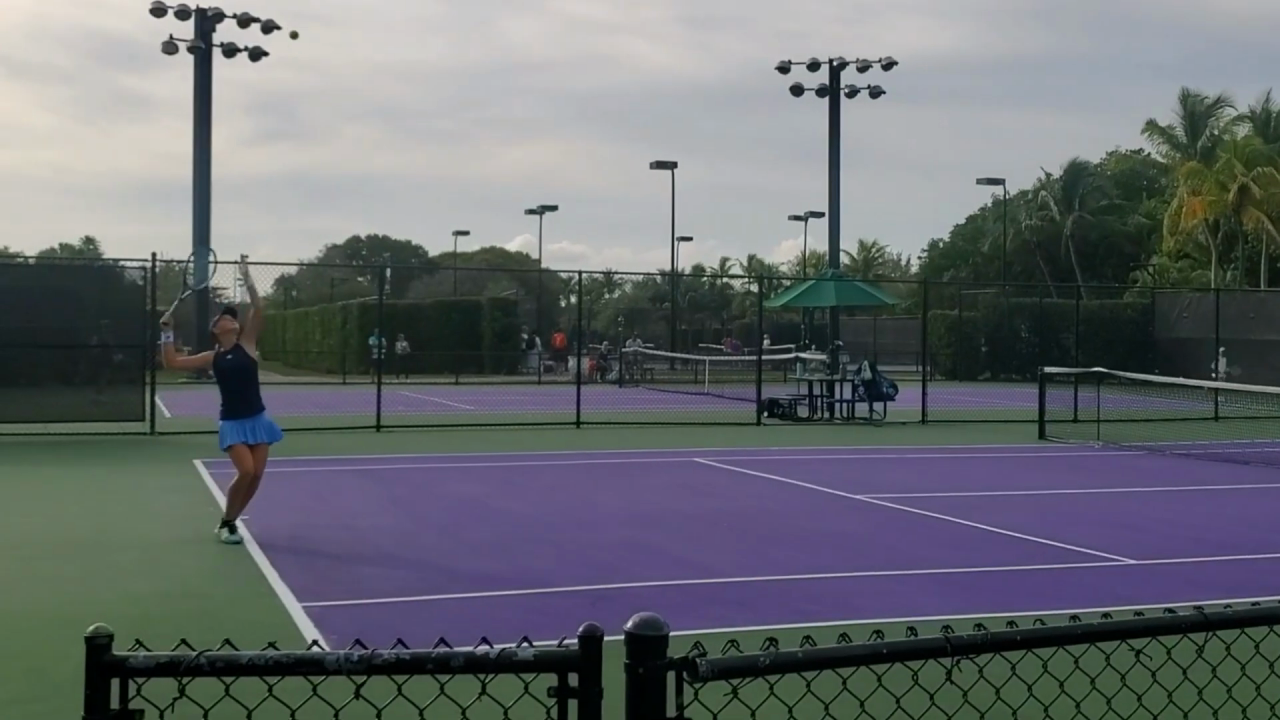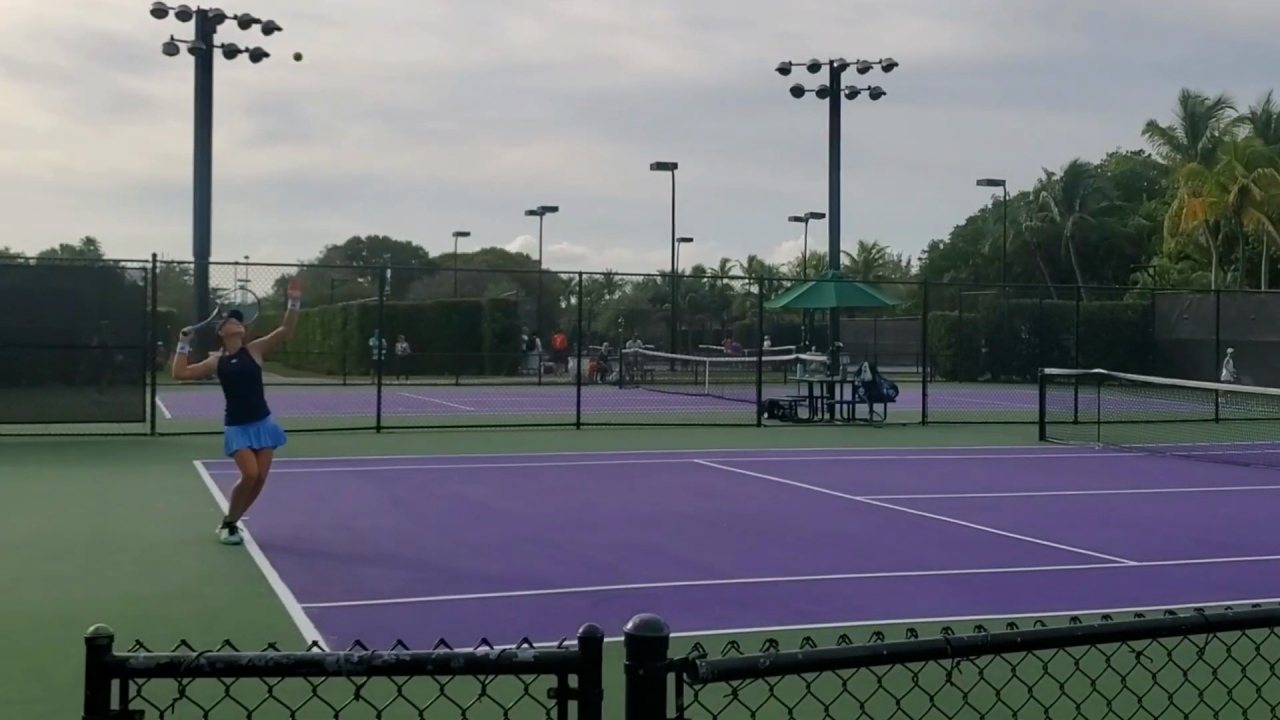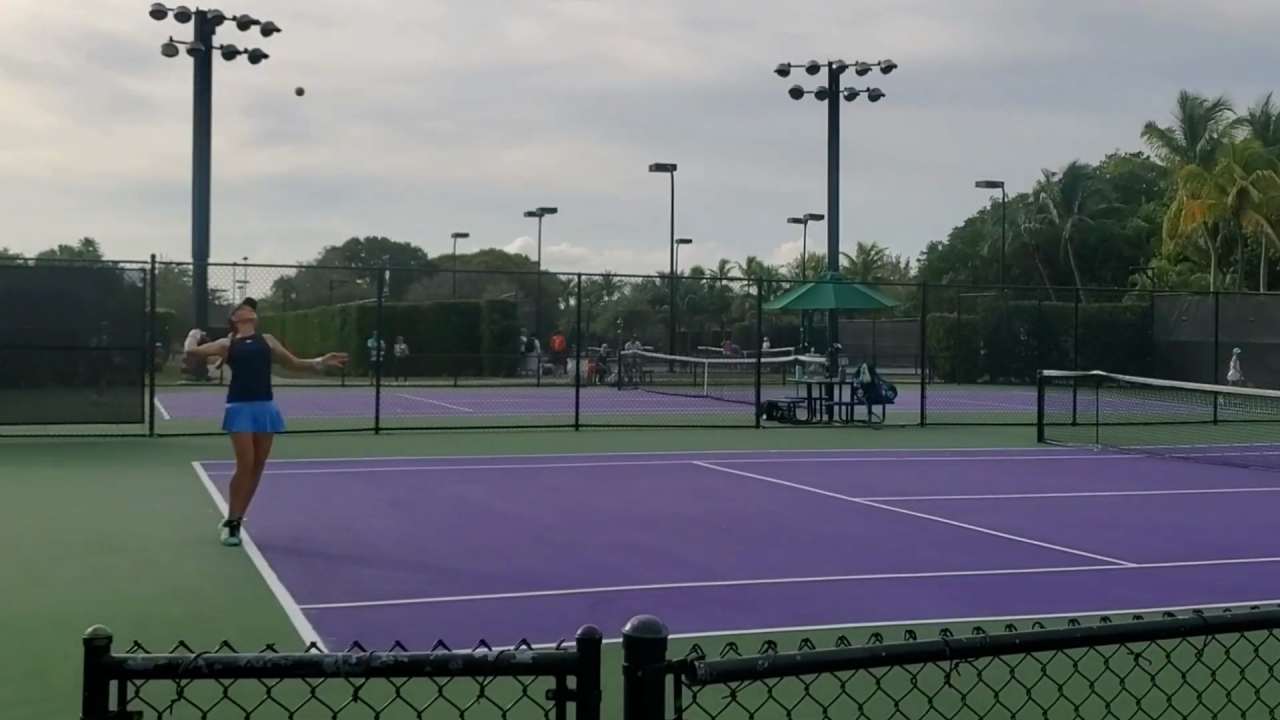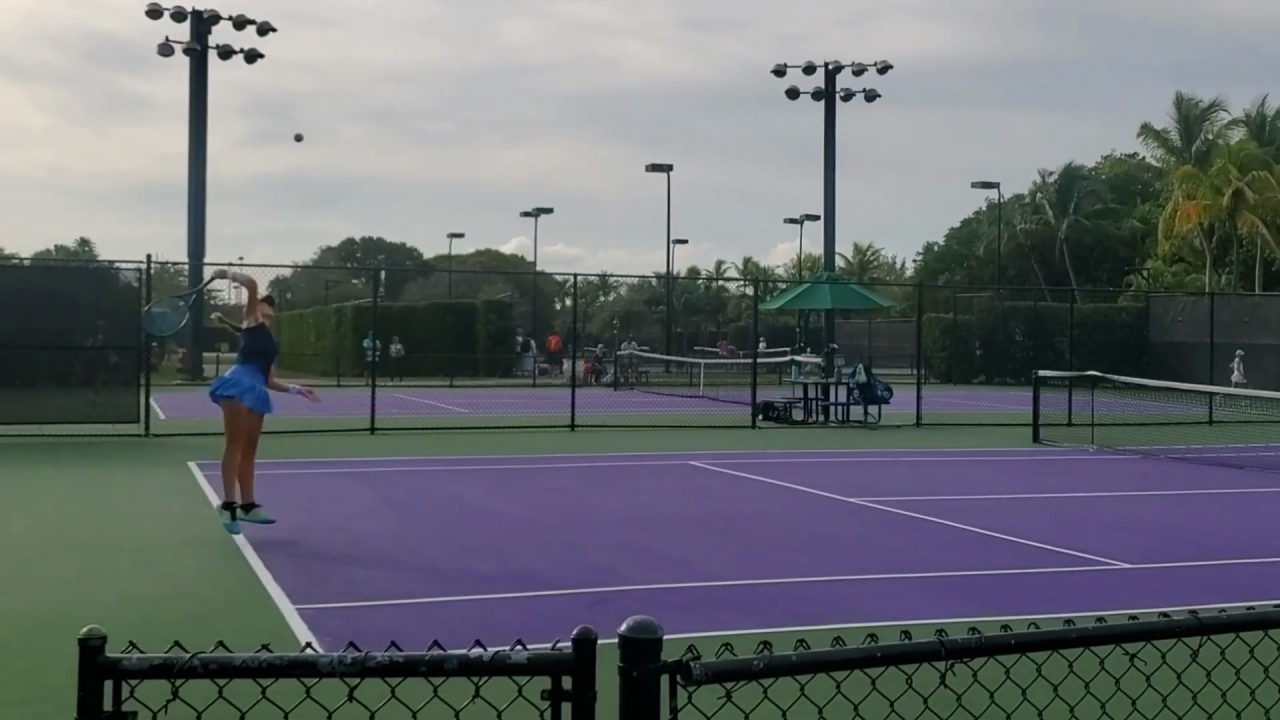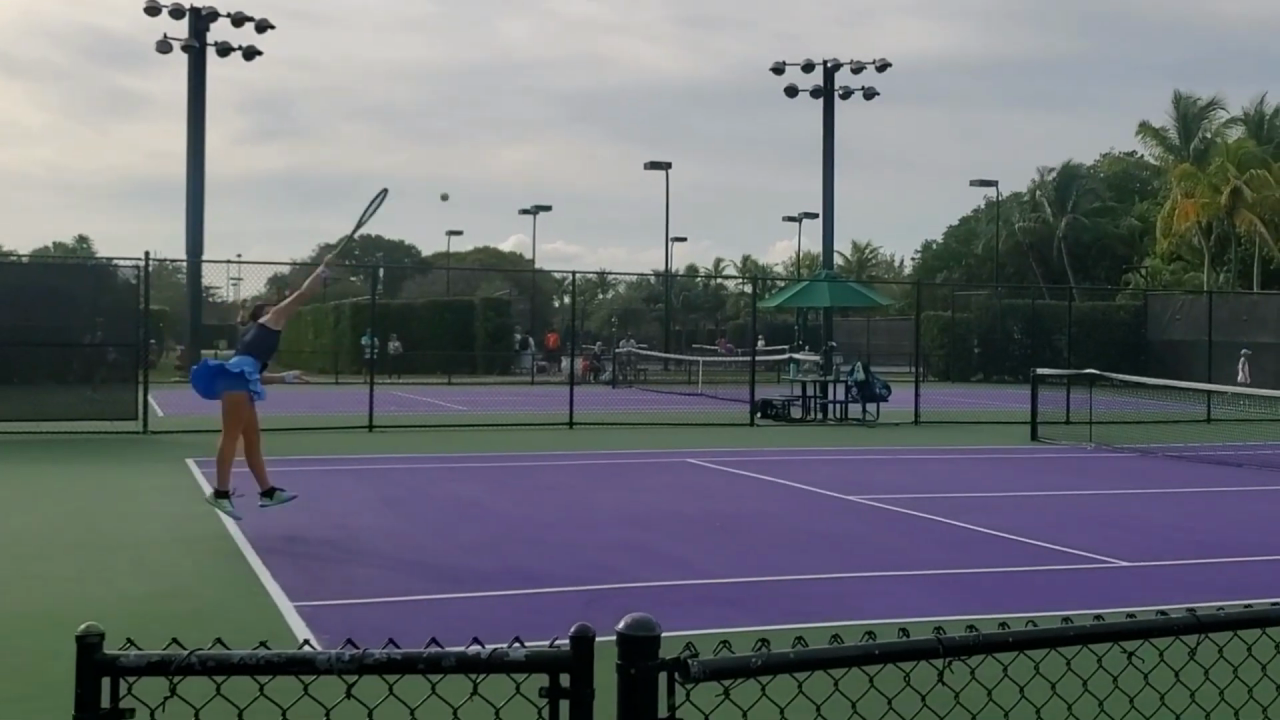
dt=0.1s
person 1, frame 1
left shoulder: (247, 344)
right shoulder: (212, 358)
left elbow: (257, 311)
right elbow: (172, 363)
left wrist: (247, 278)
right wrist: (166, 333)
left hip: (257, 420)
right hip: (233, 424)
left knee: (256, 476)
right knee: (246, 472)
left ankle: (230, 522)
right ankle: (226, 522)
person 1, frame 2
left shoulder: (254, 351)
right shoulder: (216, 363)
left elbow: (285, 330)
right elbow: (178, 373)
left wrist: (293, 300)
right wrist: (182, 344)
left hip: (263, 425)
right hip: (238, 428)
left knee: (260, 479)
right knee: (250, 477)
left ankle: (232, 521)
right ankle: (228, 524)
person 1, frame 3
left shoulder: (266, 341)
right shoulder: (228, 343)
left elbow: (295, 363)
right elbow: (192, 352)
left wrist: (319, 362)
left hip: (265, 408)
right hip: (240, 408)
left knee: (256, 470)
right knee: (245, 466)
left ankle: (234, 522)
right ankle: (230, 523)
person 1, frame 4
left shoulder: (269, 340)
right shoulder: (254, 323)
left elbow: (269, 380)
right elbow: (251, 285)
left wrist: (294, 388)
right wrist: (230, 275)
left hip: (255, 389)
right hip: (239, 385)
left knee: (249, 449)
right knee: (235, 445)
left ankle: (248, 505)
right ankle: (228, 505)
person 1, frame 5
left shoulder: (256, 333)
right shoulder: (274, 317)
right elbow: (302, 294)
left wrist: (286, 377)
right wrist: (322, 270)
left hip: (243, 378)
right hip: (237, 374)
left knee: (253, 438)
right knee: (232, 433)
left ankle: (267, 491)
right ankle: (221, 492)
